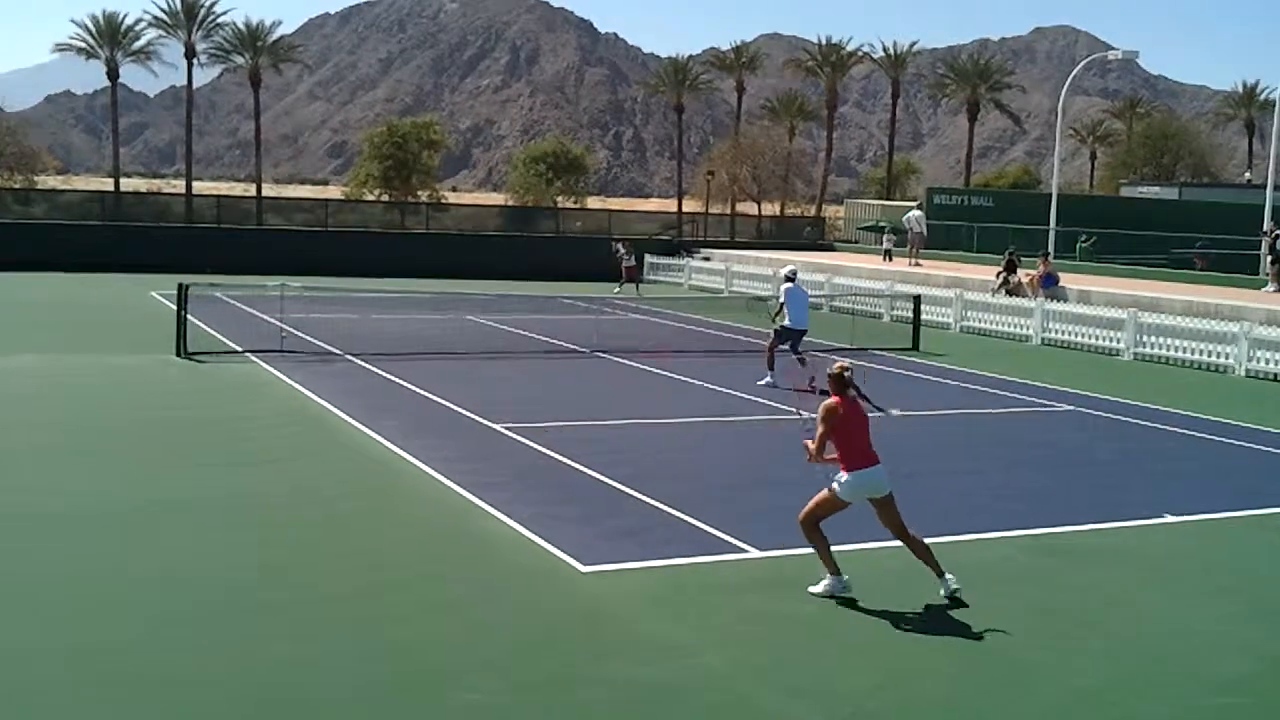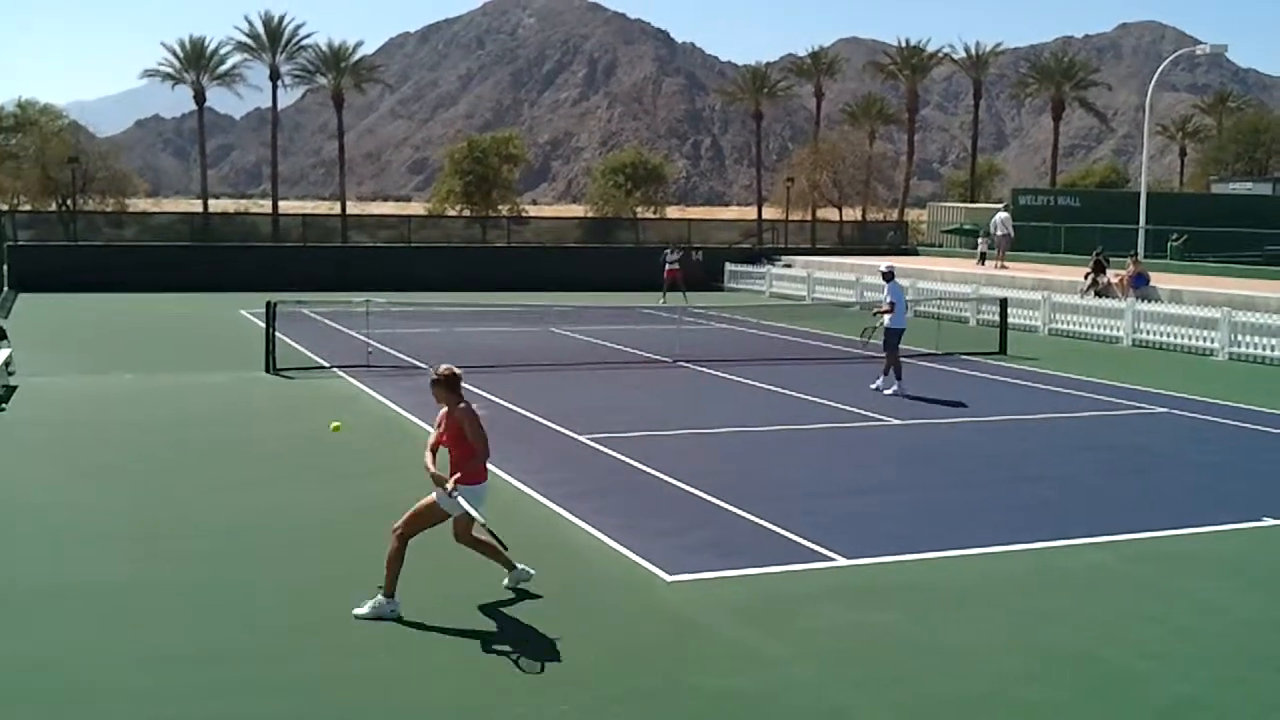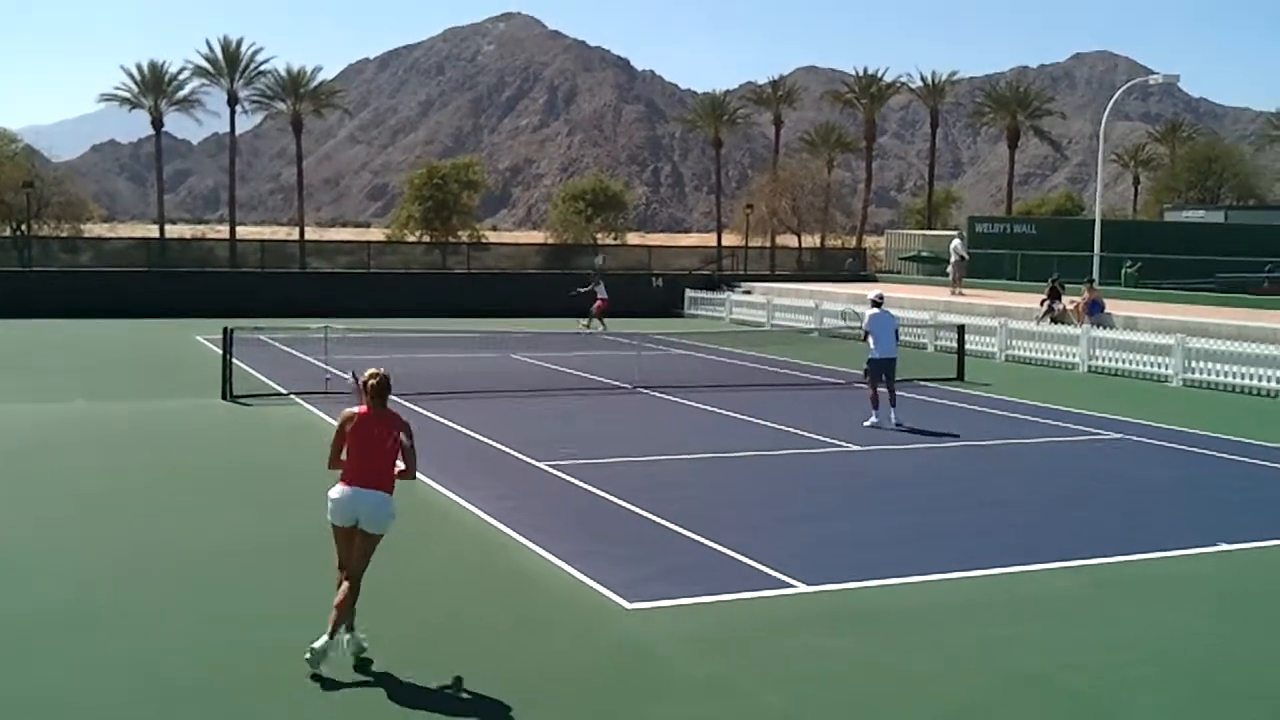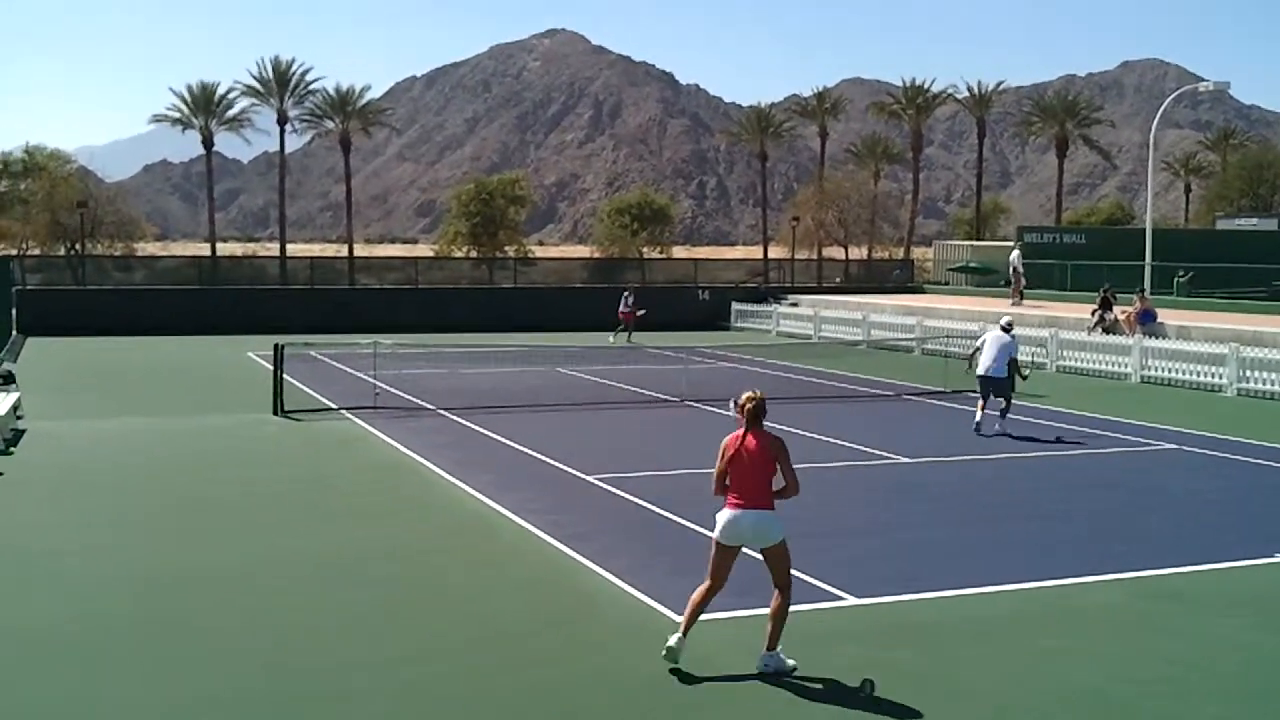
dt=1s
person 1, frame 1
left shoulder: (829, 408)
right shoulder: (857, 405)
left elbow: (815, 456)
left wrist: (811, 446)
right wrist: (829, 458)
left hip: (854, 479)
right hip: (876, 473)
left knee: (807, 521)
right knee: (900, 532)
left ankle: (835, 578)
right ankle: (945, 578)
person 1, frame 2
left shoulder: (462, 412)
right shoulder: (445, 414)
left elbow: (483, 454)
right elbow: (430, 451)
left wrist: (458, 478)
right wrist: (434, 472)
left hip: (463, 489)
right hip: (473, 489)
left knee: (400, 532)
right knee: (465, 536)
left ankle: (387, 601)
right ankle: (515, 569)
person 1, frame 3
left shoulder: (348, 417)
right shoulder: (401, 425)
left elbow: (332, 463)
right elbow: (409, 473)
left hip: (345, 496)
right hip: (379, 503)
left knee: (346, 570)
right knee: (354, 576)
left ankle: (348, 633)
right ankle: (327, 639)
person 1, frame 4
left shoulder: (729, 441)
right shoulder: (774, 443)
left elbow: (718, 488)
right elbow: (793, 488)
left hip: (732, 516)
right hip: (763, 519)
left knee: (712, 585)
right knee: (783, 587)
left ankle: (680, 636)
right ankle: (770, 655)
